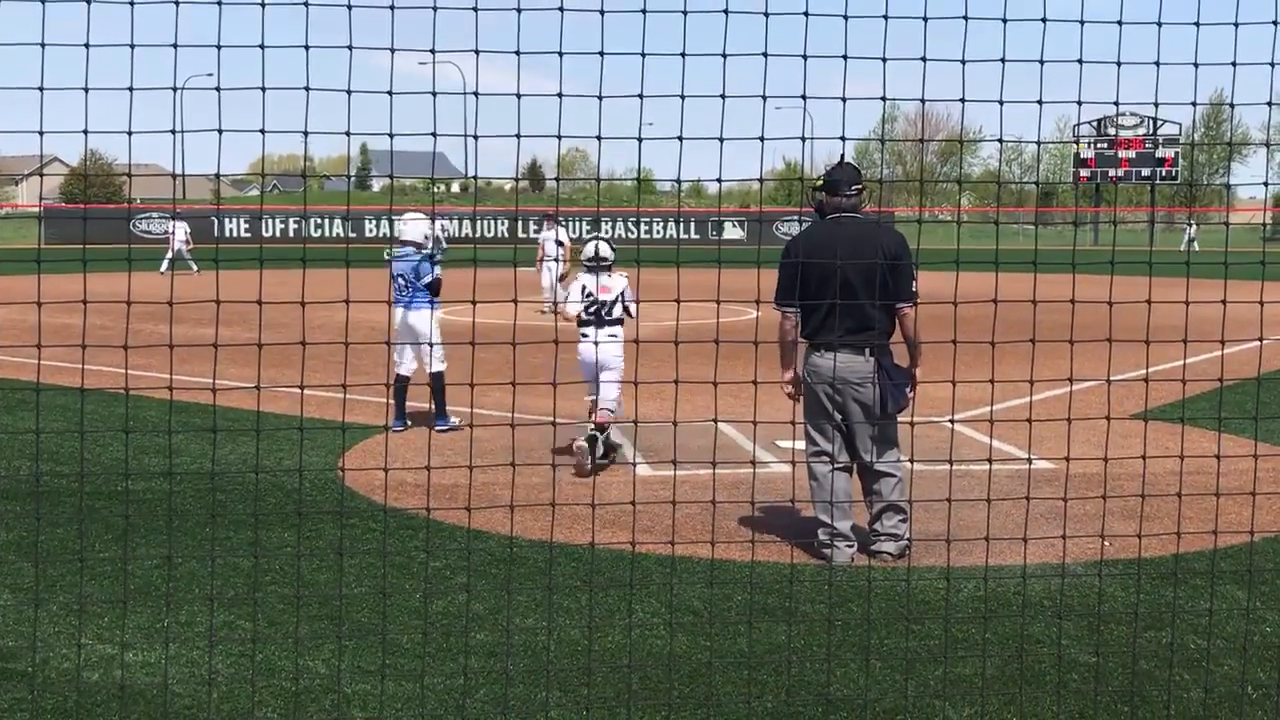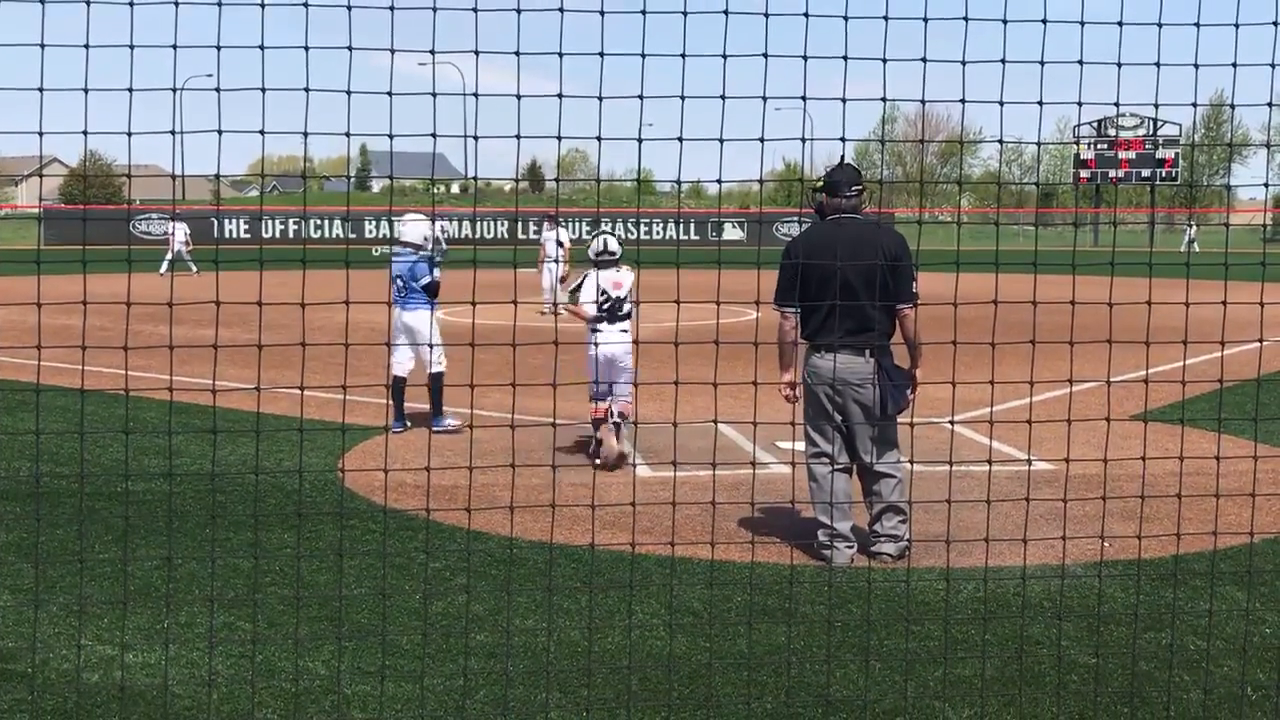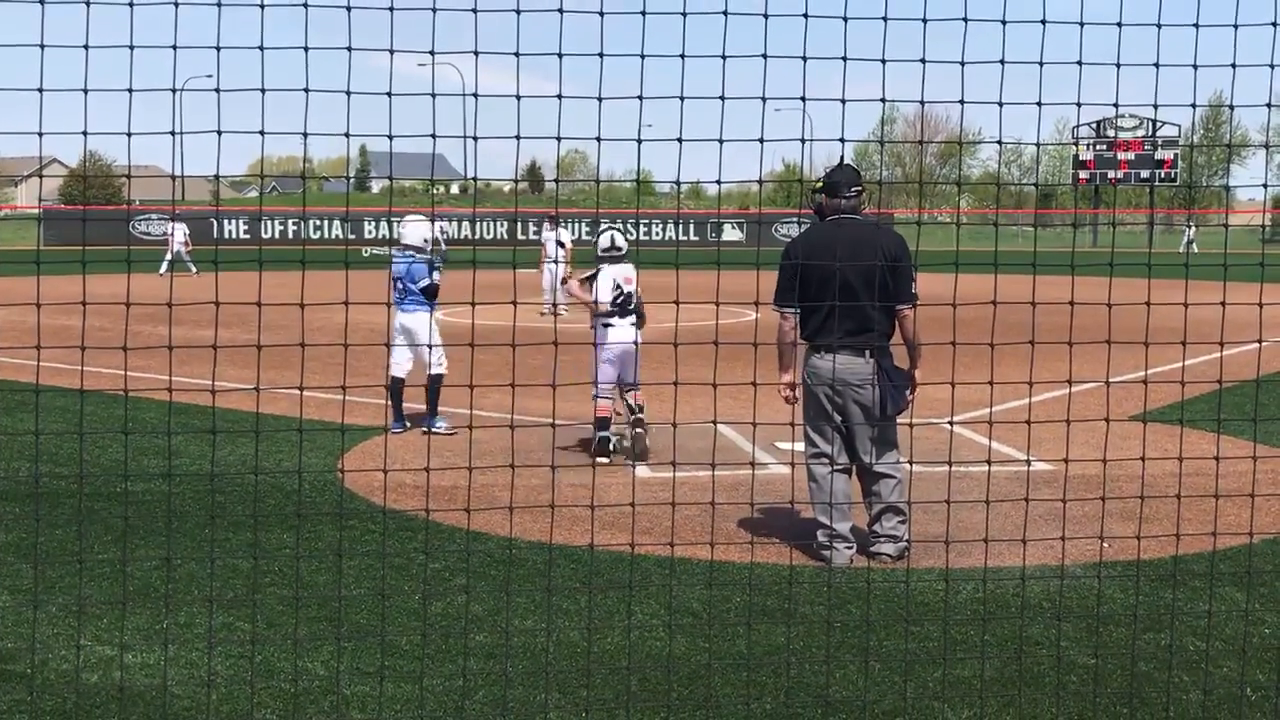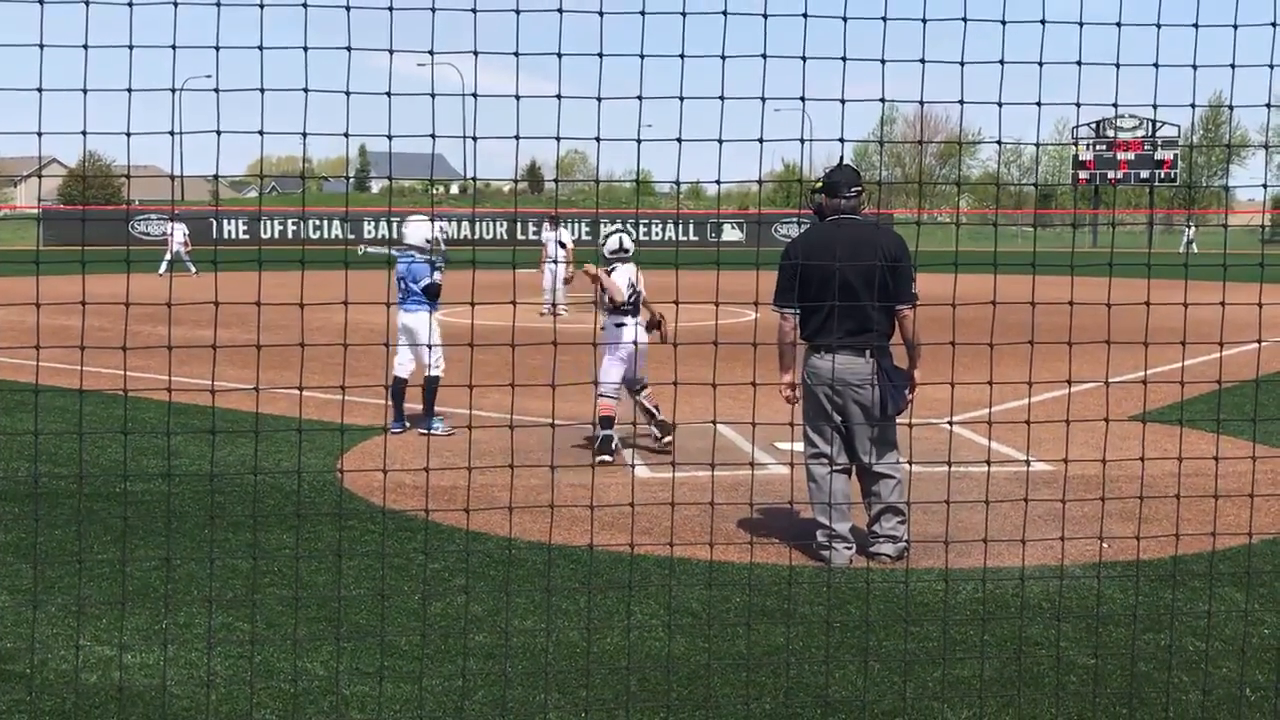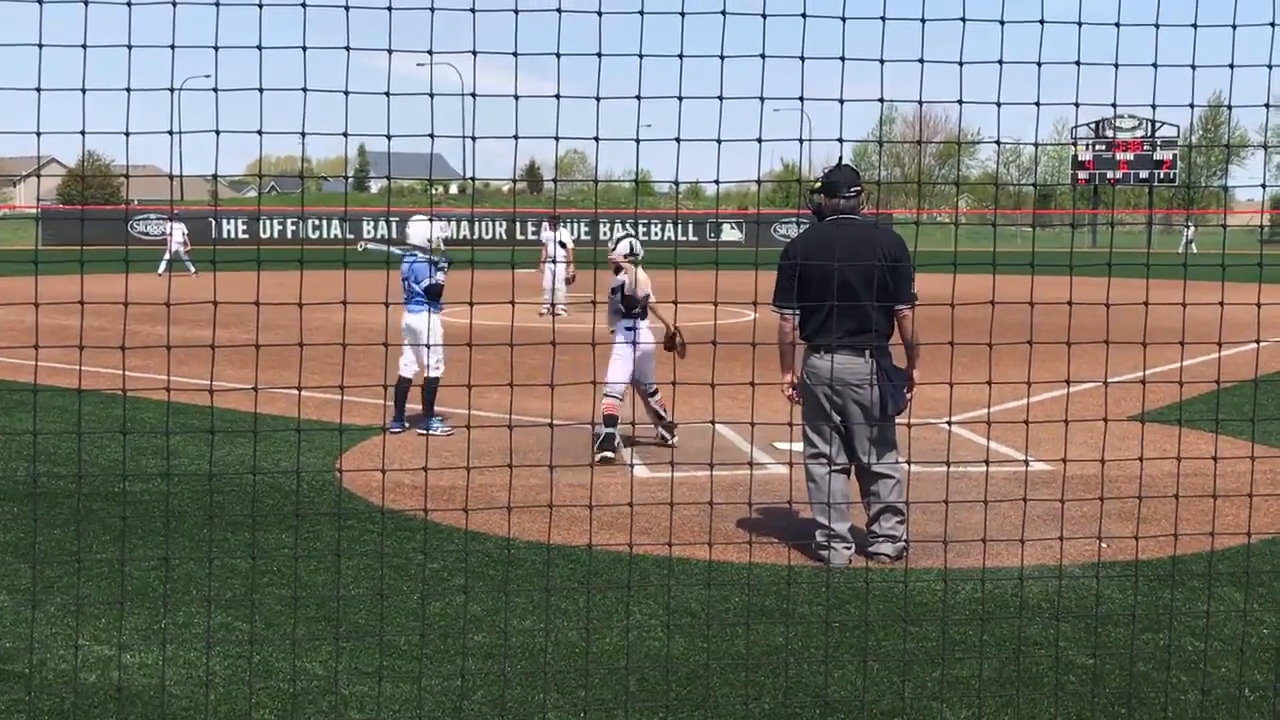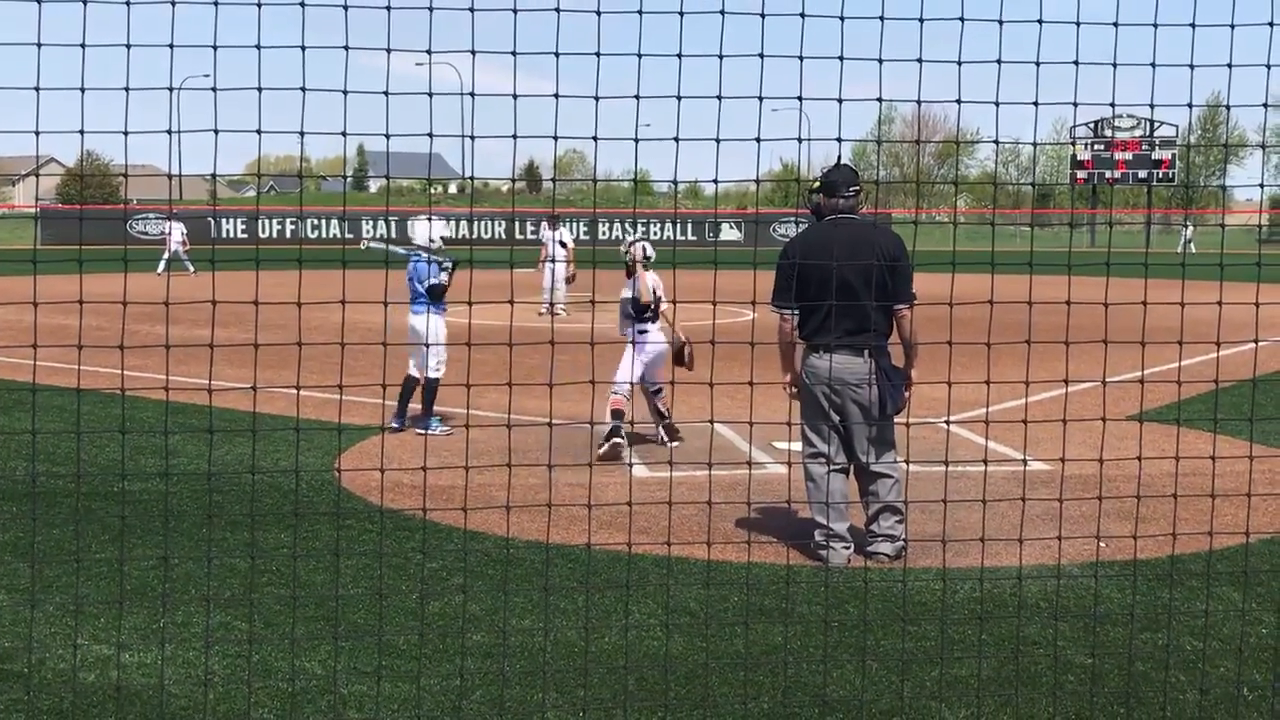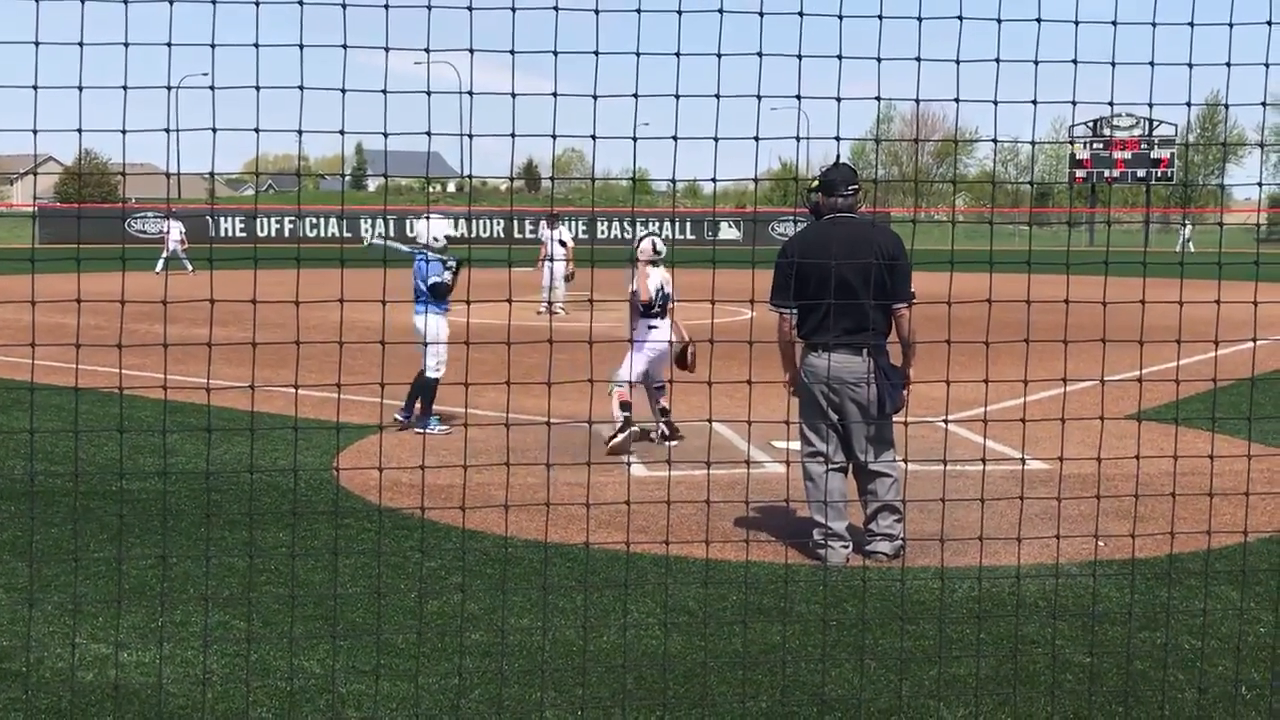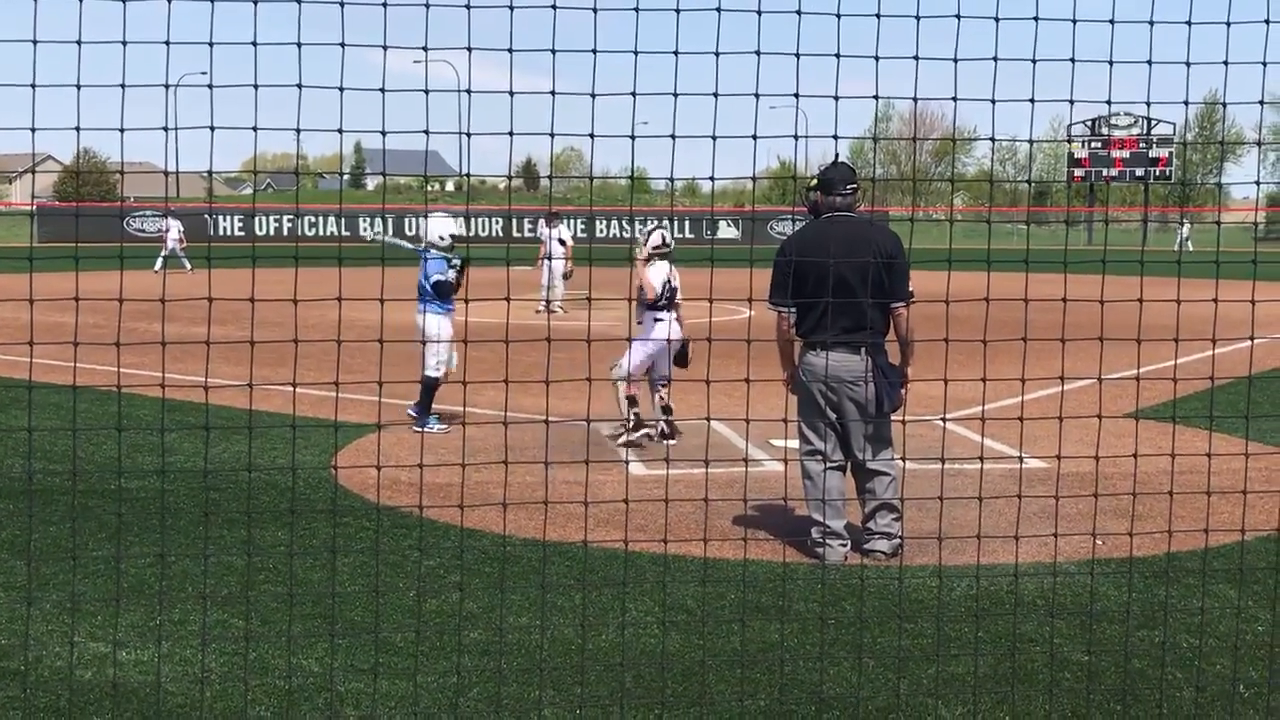
dt=0.1s
person 1, frame 1
left shoulder: (801, 244)
right shoulder: (889, 240)
left elbow: (789, 316)
right elbow: (905, 310)
left wrist: (788, 368)
right wrist: (915, 362)
left hip: (820, 362)
right hip: (871, 362)
left knee: (826, 456)
right knee: (881, 454)
left ankle: (836, 542)
right ankle: (890, 538)
person 1, frame 2
left shoulder: (801, 245)
right shoulder: (890, 241)
left elbow: (789, 317)
right elbow: (905, 311)
left wrist: (786, 370)
right wrist: (915, 363)
left hip: (820, 363)
right hip: (872, 363)
left knee: (826, 457)
right knee: (882, 455)
left ankle: (836, 543)
right ankle: (890, 539)
person 1, frame 3
left shoulder: (801, 246)
right shoulder: (889, 241)
left elbow: (788, 318)
right elbow: (905, 312)
left wrist: (787, 370)
right wrist: (914, 364)
left hip: (821, 363)
right hip: (871, 363)
left knee: (826, 458)
right knee: (881, 456)
left ankle: (836, 545)
right ankle: (889, 539)
person 1, frame 4
left shoulder: (801, 246)
right shoulder: (888, 241)
left elbow: (788, 318)
right elbow: (905, 312)
left wrist: (787, 370)
right wrist: (914, 363)
left hip: (820, 364)
right hip: (871, 363)
left knee: (825, 458)
right knee: (881, 456)
left ankle: (835, 545)
right ankle: (888, 539)
person 1, frame 5
left shoulder: (800, 246)
right shoulder: (888, 241)
left elbow: (787, 318)
right elbow: (904, 312)
left wrist: (788, 371)
right wrist: (912, 364)
left hip: (819, 364)
right hip: (870, 363)
left knee: (825, 458)
right knee: (880, 456)
left ankle: (834, 544)
right ankle: (887, 539)
person 1, frame 6
left shoulder: (799, 246)
right shoulder: (887, 241)
left elbow: (787, 319)
right elbow: (903, 312)
left wrist: (789, 369)
right wrist: (910, 363)
left hip: (818, 364)
right hip: (870, 363)
left knee: (824, 458)
right knee: (879, 456)
left ankle: (833, 544)
right ankle: (886, 539)
person 1, frame 7
left shoulder: (797, 244)
right shoulder: (886, 240)
left elbow: (786, 317)
right elbow: (902, 310)
left wrist: (790, 367)
right wrist: (908, 362)
left hip: (817, 362)
right hip: (869, 361)
left knee: (822, 456)
right knee: (878, 454)
left ankle: (832, 543)
right ankle: (885, 538)
person 1, frame 8
left shoulder: (796, 244)
right shoulder: (884, 239)
left elbow: (785, 317)
right elbow: (899, 310)
left wrist: (789, 365)
right wrist: (906, 361)
left hip: (815, 361)
right hip: (867, 361)
left knee: (821, 455)
right knee: (876, 453)
left ankle: (830, 542)
right ankle: (882, 537)
person 2, frame 1
left shoulder: (581, 281)
right shoulder: (622, 281)
left elbow: (569, 315)
right elbow: (633, 313)
left wrist: (569, 313)
left hip: (587, 347)
right hip: (613, 348)
left knee: (597, 397)
right knee: (608, 404)
left ankle: (600, 450)
right ankle: (589, 441)
person 2, frame 2
left shoulder: (591, 278)
right shoulder: (628, 275)
left elbow: (587, 315)
left wrist: (571, 307)
left hip: (598, 343)
right hip: (623, 343)
left knee: (599, 395)
right knee: (622, 395)
left ankle: (601, 447)
right ankle: (613, 431)
person 2, frame 3
left shoulder: (604, 273)
right shoulder: (631, 269)
left elbow: (602, 307)
left wrist: (577, 293)
right wrist: (642, 314)
left hip: (609, 338)
right hip: (631, 335)
left knee: (604, 393)
right knee: (629, 387)
left ankle: (603, 446)
right ankle: (638, 429)
person 2, frame 4
left shoulder: (617, 272)
right shoulder: (632, 269)
left elbow: (620, 298)
right elbow: (642, 298)
left wrist: (599, 277)
right wrist: (655, 313)
left hip: (618, 338)
right hip: (637, 336)
left knee: (607, 390)
right knee: (637, 385)
left ankle: (606, 444)
right ankle: (661, 427)
person 2, frame 5
left shoulder: (626, 276)
right shoulder: (637, 273)
left elbow: (640, 293)
right elbow: (650, 302)
left wrist: (626, 266)
right wrist: (667, 324)
left hip: (627, 341)
right hip: (644, 338)
left knee: (612, 391)
right knee: (647, 388)
left ankle: (609, 442)
right ankle: (666, 429)
person 2, frame 6
left shoulder: (641, 279)
right shoulder: (652, 278)
left elbow: (645, 299)
right elbow: (664, 307)
left wrist: (638, 268)
right wrist: (678, 334)
left hip: (640, 343)
right hip: (657, 340)
left knee: (620, 390)
right knee: (653, 387)
left ankle: (615, 433)
right ankle: (668, 432)
person 2, frame 7
left shoulder: (650, 275)
right shoulder: (664, 274)
left elbow: (644, 297)
right elbow: (671, 307)
left wrist: (641, 267)
right wrist: (683, 334)
left hip: (647, 337)
right hip: (665, 336)
left knee: (621, 385)
right knee: (655, 384)
left ankle: (625, 426)
right ankle: (667, 431)
person 2, frame 8
left shoulder: (653, 268)
right shoulder: (671, 269)
left elbow: (650, 295)
left wrist: (640, 266)
right wrist: (681, 330)
left hip: (652, 331)
right hip: (670, 331)
left knee: (623, 374)
right knee: (660, 380)
left ankle: (634, 423)
right ankle: (666, 428)
person 3, frame 1
left shoulder: (395, 257)
right shoulder: (420, 259)
right elbow: (435, 290)
right wrist: (435, 266)
left hip: (401, 314)
right hip: (423, 314)
left knee: (403, 367)
right knee: (436, 365)
left ankle: (399, 419)
right ankle: (441, 418)
person 3, frame 2
left shoulder: (395, 258)
right shoulder: (419, 260)
right elbow: (433, 291)
left wrist: (430, 264)
right wrist: (435, 268)
left hip: (400, 314)
right hip: (421, 315)
left knee: (399, 368)
right knee: (436, 365)
left ankle: (399, 420)
right ankle: (438, 418)
person 3, frame 3
left shoulder: (397, 259)
right shoulder: (419, 263)
right elbow: (431, 293)
left wrist: (432, 268)
right wrist: (436, 271)
left hip: (401, 316)
right hip: (421, 317)
left knee: (398, 368)
right knee: (437, 366)
left ankle: (398, 420)
right ankle: (431, 419)
person 3, frame 4
left shoulder: (402, 260)
right shoulder: (420, 263)
right elbow: (433, 293)
left wrist: (434, 268)
right wrist: (437, 271)
left hip: (404, 316)
right hip: (422, 317)
left knee: (401, 369)
right knee: (434, 368)
left ankle: (398, 420)
right ankle: (428, 420)
person 3, frame 5
left shoulder: (409, 260)
right shoulder: (424, 263)
right elbow: (434, 293)
left wrist: (440, 270)
right wrist: (441, 271)
left hip: (410, 316)
right hip: (427, 318)
left knee: (407, 370)
right knee: (433, 369)
left ankle: (398, 420)
right ankle: (427, 420)
person 3, frame 6
left shoulder: (417, 260)
right shoulder: (427, 263)
right elbow: (437, 293)
left wrist: (447, 271)
right wrist: (445, 272)
left hip: (416, 317)
right hip: (430, 319)
left knee: (415, 369)
right knee: (434, 370)
left ankle: (399, 417)
right ankle: (426, 420)
person 3, frame 7
left shoulder: (422, 258)
right shoulder: (430, 261)
left elbow: (442, 290)
right elbow: (442, 291)
left wrist: (451, 269)
right wrist: (448, 270)
left hip: (423, 316)
right hip: (433, 319)
left knee: (428, 367)
right knee: (435, 369)
left ankle: (406, 410)
right ankle: (424, 420)
person 3, frame 8
left shoulder: (439, 259)
right shoulder: (435, 261)
left elbow: (450, 289)
right elbow: (444, 291)
left wrist: (459, 271)
right wrist: (453, 270)
left hip: (437, 316)
right hip: (437, 317)
left knee: (444, 365)
right knee: (435, 367)
left ankle: (420, 407)
right ankle: (424, 419)
